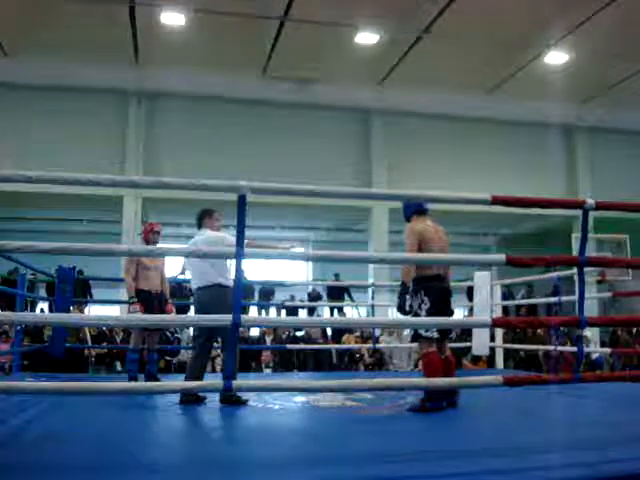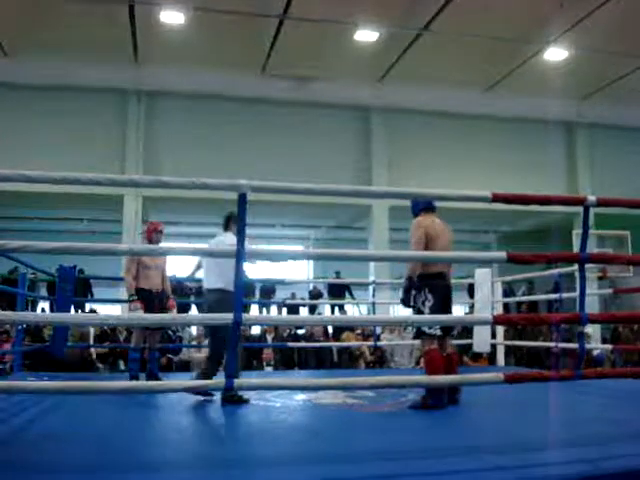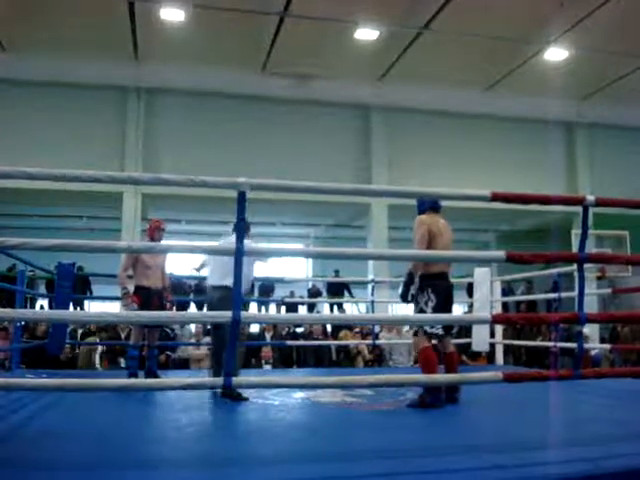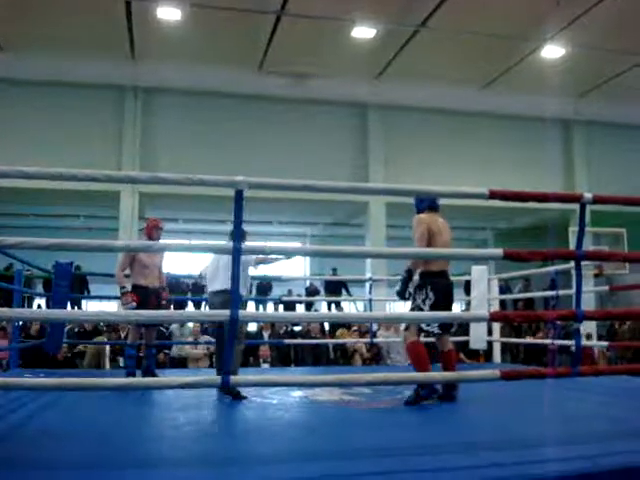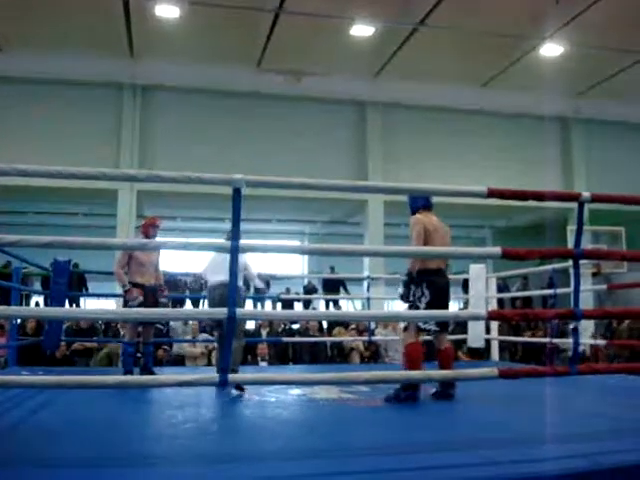
dt=0.2s
person 1, frame 1
left shoulder: (413, 228)
right shoulder: (440, 230)
left elbow: (410, 262)
left wrist: (403, 292)
left hip: (425, 288)
right hip: (441, 286)
left knee: (427, 343)
right knee: (441, 342)
left ankle: (434, 398)
right ankle: (450, 394)
person 1, frame 2
left shoulder: (419, 223)
right shoulder: (445, 227)
left wrist: (409, 285)
left hip: (428, 285)
right hip: (443, 284)
left knee: (428, 340)
right knee: (443, 340)
left ankle: (435, 395)
right ankle: (452, 391)
person 1, frame 3
left shoulder: (422, 220)
right shoulder: (446, 226)
left wrist: (408, 281)
left hip: (430, 284)
right hip: (444, 283)
left knee: (423, 338)
right knee: (444, 338)
left ankle: (433, 393)
right ankle: (452, 390)
person 1, frame 4
left shoulder: (421, 219)
right shoulder: (445, 225)
left wrist: (407, 277)
left hip: (430, 282)
right hip: (445, 281)
left knee: (412, 333)
right knee: (443, 336)
left ankle: (426, 385)
right ankle: (450, 388)
person 1, frame 5
left shoulder: (418, 220)
right shoulder: (443, 226)
left wrist: (409, 279)
left hip: (426, 280)
right hip: (442, 280)
left knee: (411, 331)
right knee: (440, 334)
left ankle: (411, 387)
right ankle: (447, 386)
person 2, frame 1
left shoulder: (191, 245)
right shoulder: (218, 238)
left elbow: (188, 267)
right elbow: (249, 246)
left hip: (200, 295)
right hip: (219, 293)
left knee: (201, 345)
right knee: (229, 343)
left ankle: (189, 392)
right ankle: (228, 392)
person 2, frame 2
left shoulder: (213, 243)
right shoulder: (234, 243)
left elbow: (201, 263)
left wrist: (193, 273)
left hip: (209, 296)
right hip: (225, 296)
left knee: (216, 344)
left ankle: (202, 382)
right ankle: (229, 392)
person 2, frame 3
left shoulder: (221, 244)
right shoulder: (245, 244)
left elbow: (206, 261)
left wrist: (199, 268)
left hip: (212, 293)
right hip: (228, 294)
left knee: (218, 339)
right knee: (234, 340)
left ankle: (217, 379)
right ankle: (228, 387)
person 2, frame 4
left shoulder: (218, 253)
left elbow: (206, 271)
right elbow: (258, 260)
right wrist: (282, 257)
left hip: (213, 298)
right hip: (228, 297)
left knee: (221, 342)
right knee: (235, 341)
right ankle: (229, 384)
person 2, frame 5
left shoulder: (216, 255)
right shoulder: (238, 253)
left elbow: (203, 274)
right elbow: (248, 271)
right wrist: (261, 285)
left hip: (212, 292)
right hip: (230, 290)
left knee: (222, 335)
right knee: (236, 335)
left ankle: (221, 374)
right ankle: (232, 373)
person 3, frame 1
left shoulder: (161, 256)
right elbow: (129, 279)
left wrist: (168, 301)
right wrist: (133, 300)
left hip: (158, 298)
right hip: (142, 297)
left knee: (154, 340)
right knee: (137, 338)
left ankle: (151, 376)
right ankle: (132, 377)
person 3, frame 2
left shoulder: (162, 255)
right elbow: (128, 277)
left wrist: (170, 297)
right wrist: (133, 298)
left hip: (159, 297)
right hip: (143, 295)
left knee: (155, 339)
right knee: (138, 337)
left ankle: (153, 374)
right ankle: (134, 377)
person 3, frame 3
left shoulder: (163, 252)
right elbow: (122, 272)
left wrist: (166, 291)
right wrist: (125, 293)
left hip: (158, 295)
right hip: (142, 294)
left knee: (154, 337)
right knee: (137, 335)
left ankle: (151, 372)
right ankle: (132, 374)
person 3, frame 4
left shoulder: (160, 251)
right elbow: (119, 271)
left wrist: (164, 290)
right wrist: (124, 291)
left hip: (155, 294)
right hip: (139, 293)
left knee: (151, 336)
right knee: (134, 334)
left ankle: (149, 371)
right ankle: (130, 373)
person 3, frame 5
left shoulder: (156, 249)
right elbow: (118, 269)
left wrist: (162, 289)
right wrist: (127, 289)
left hip: (151, 292)
right hip: (136, 291)
left knee: (149, 333)
right knee: (131, 332)
left ankle: (147, 369)
right ankle: (128, 371)
